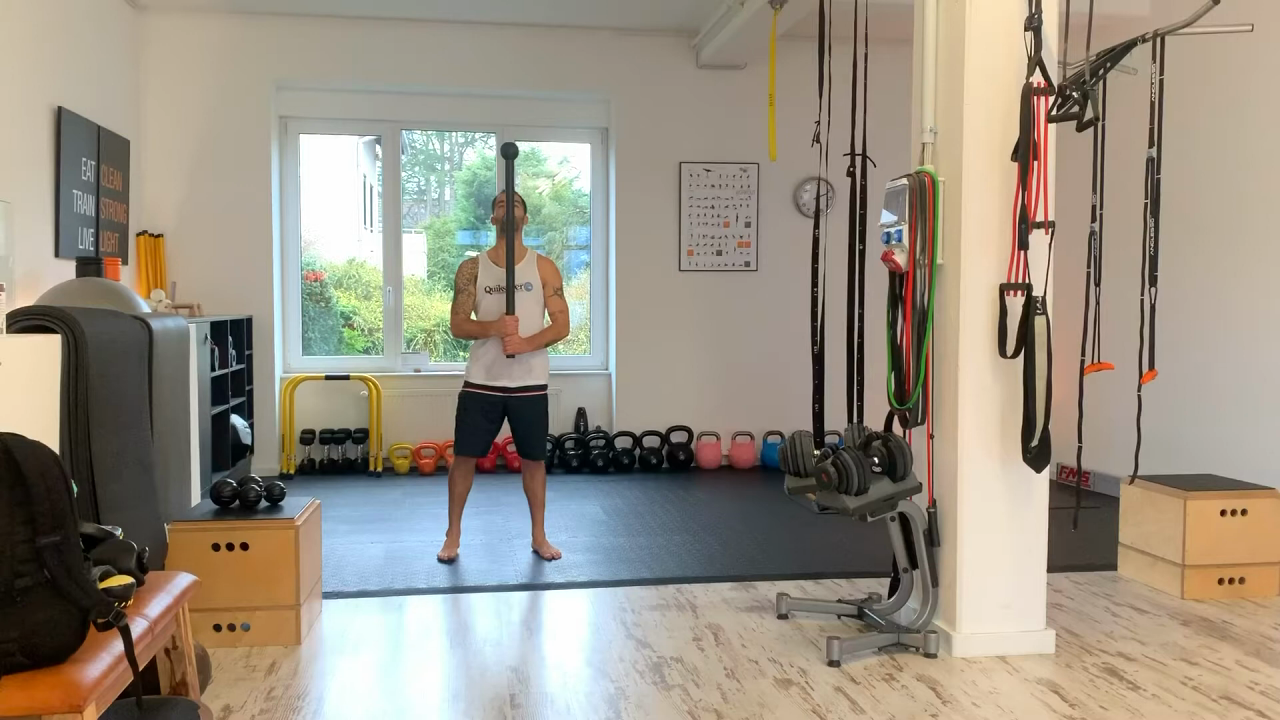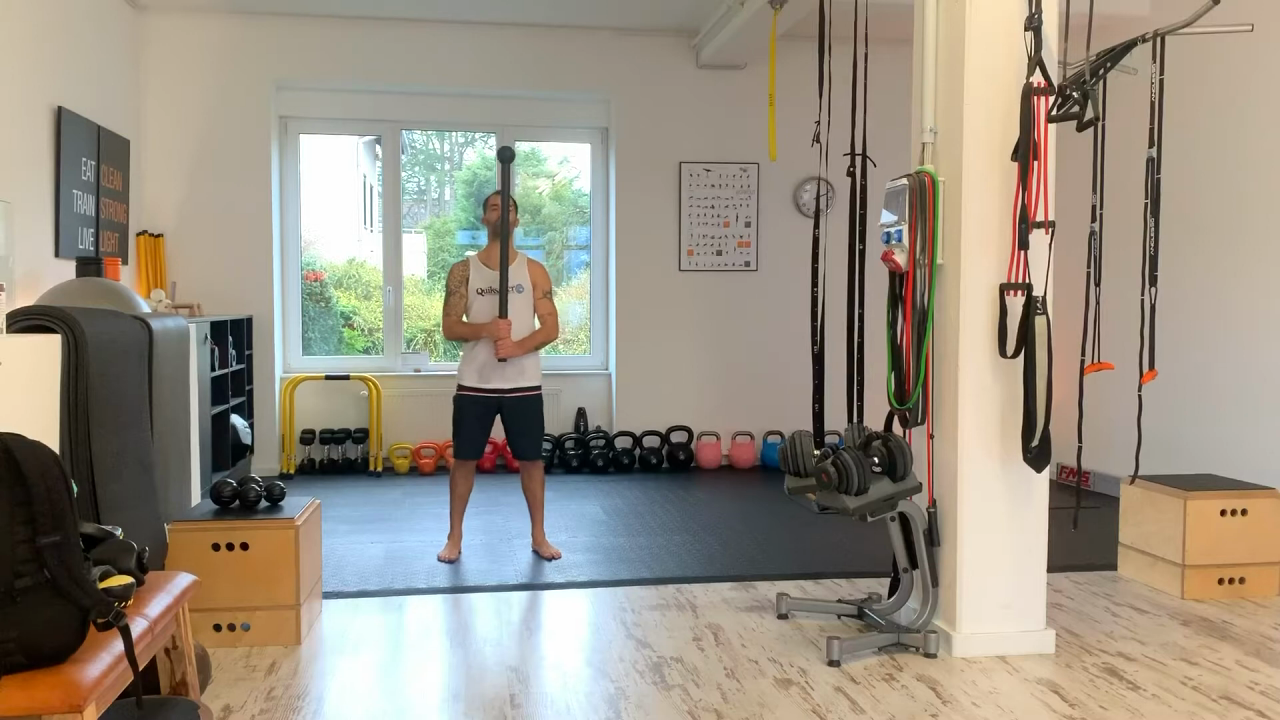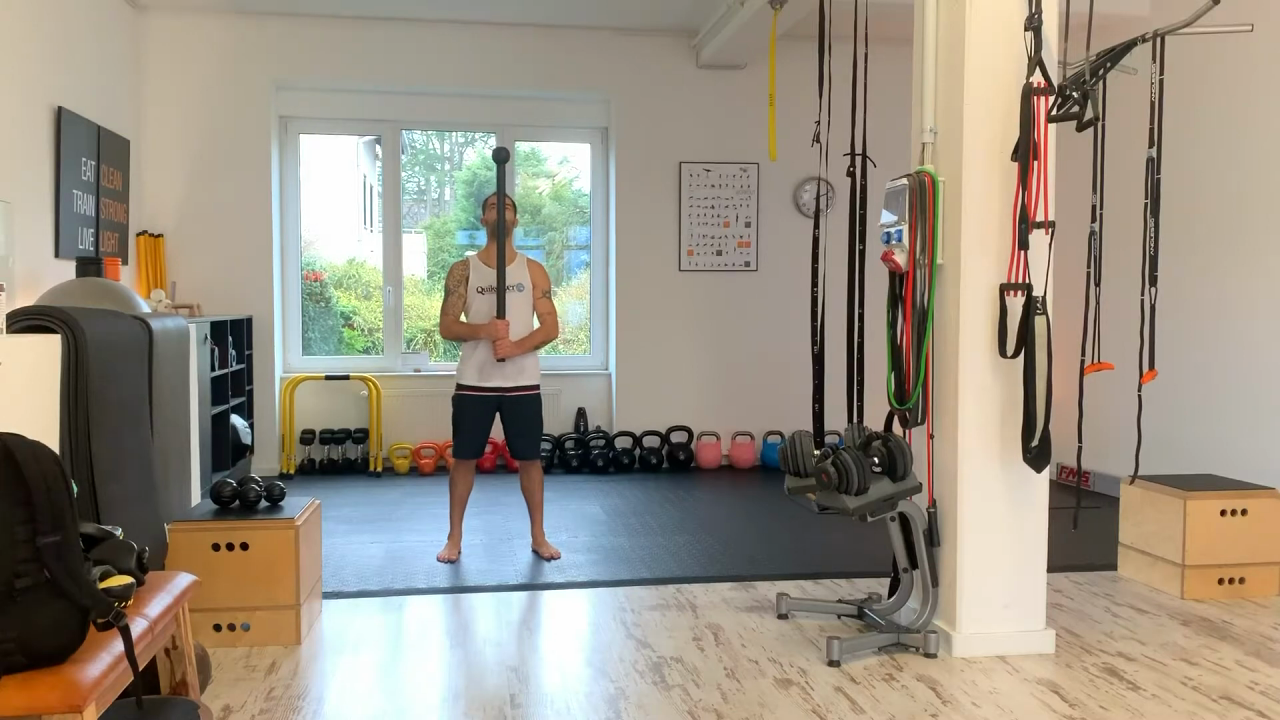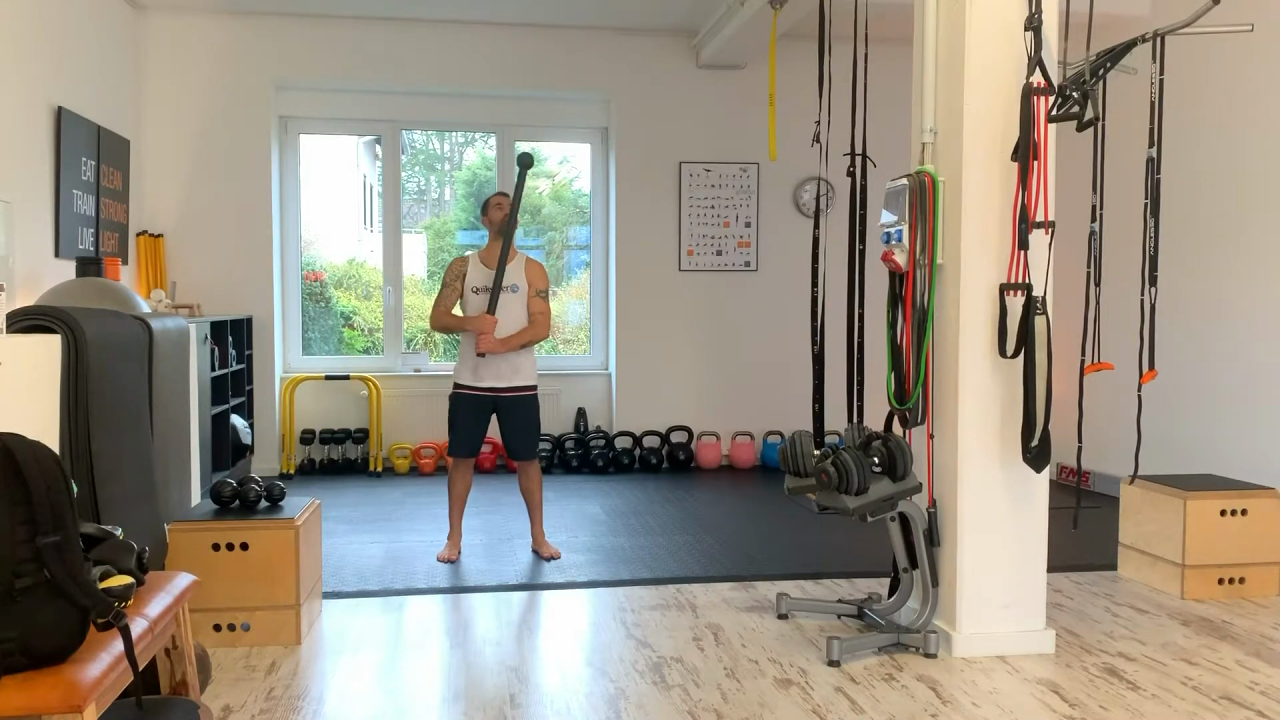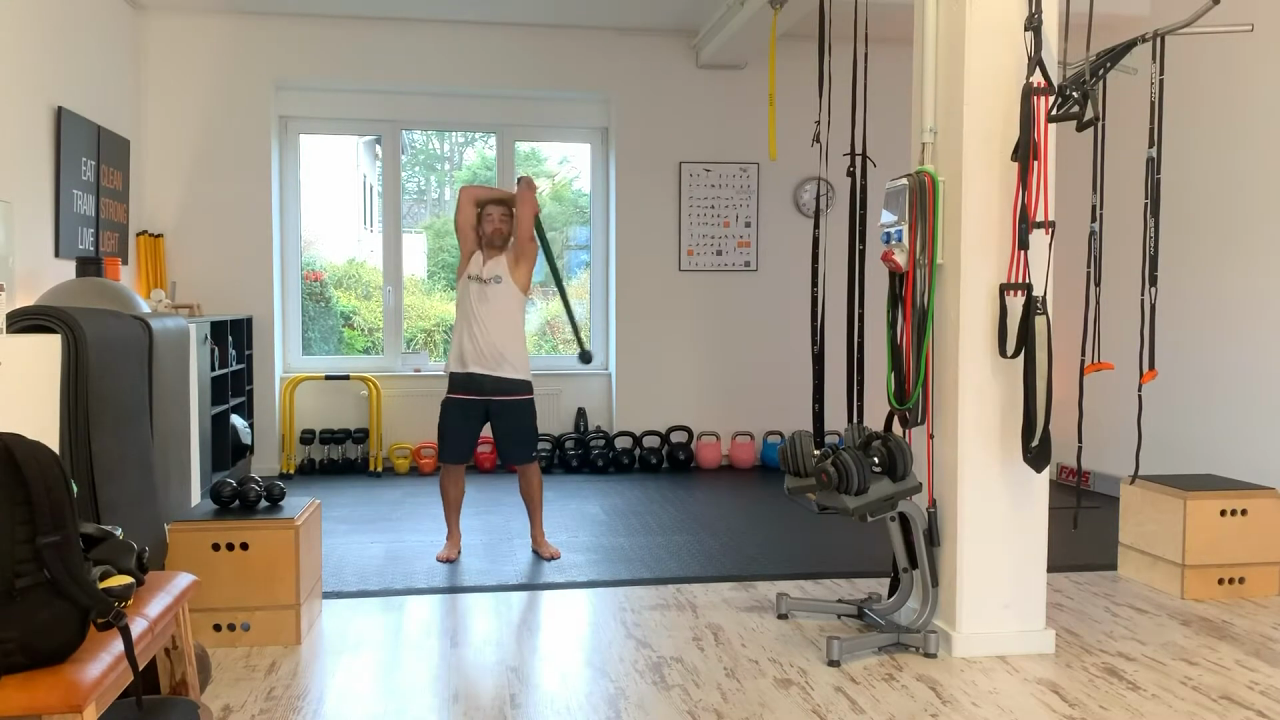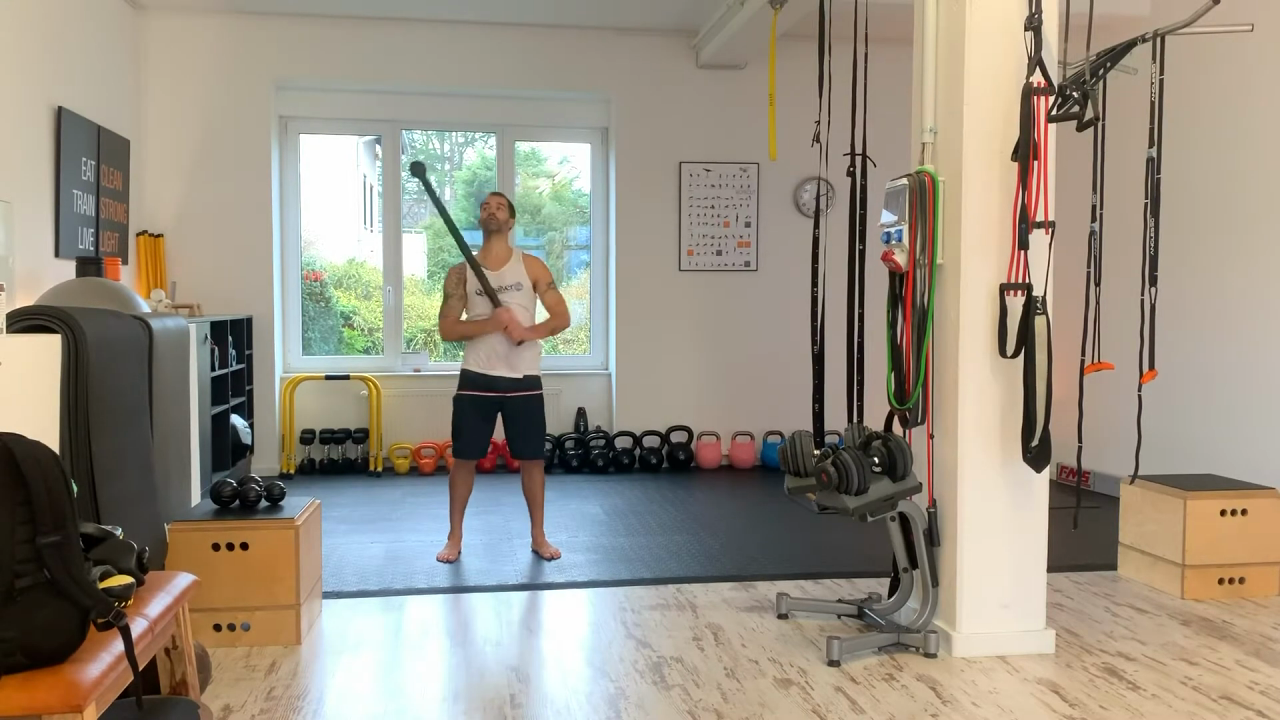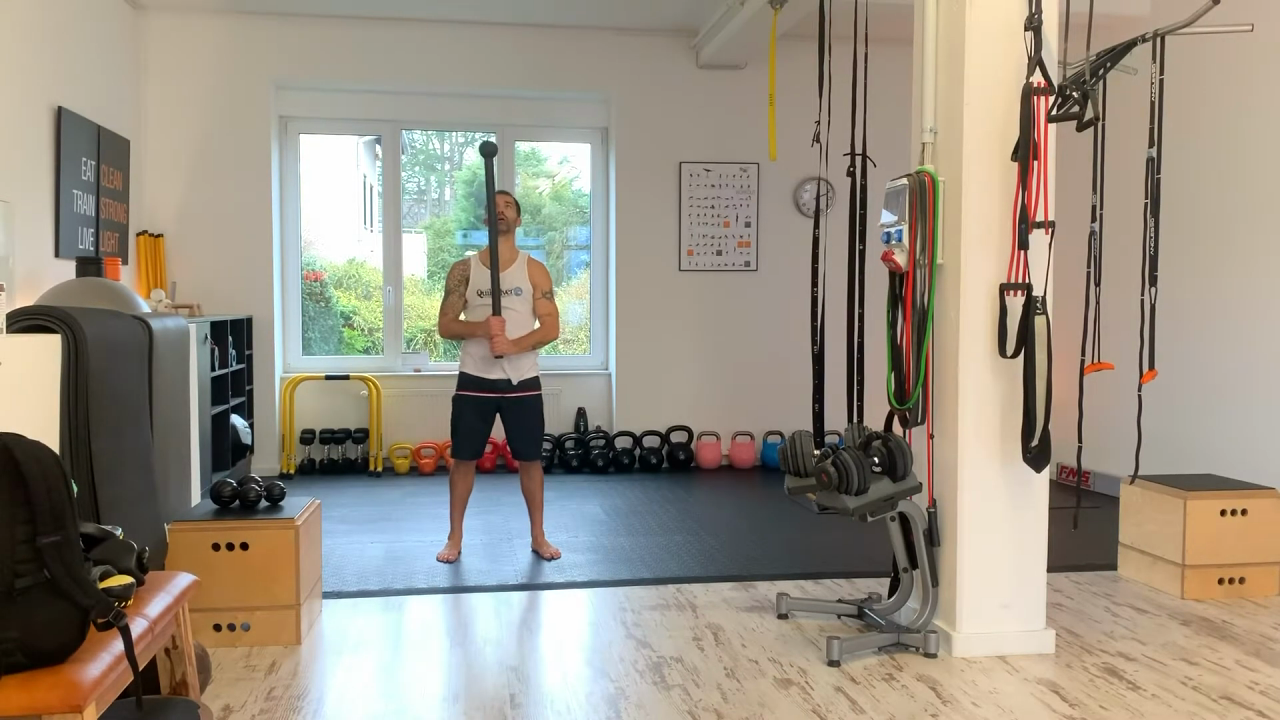
dt=0.7s
person 1, frame 1
left shoulder: (543, 267)
right shoulder: (471, 267)
left elbow: (562, 324)
right elbow: (457, 325)
left wrist: (528, 343)
right wrist: (493, 327)
left hip: (530, 382)
right hip: (482, 381)
left knee: (534, 459)
right knee: (465, 456)
left ankle: (539, 536)
right ankle: (452, 535)
person 1, frame 2
left shoulder: (533, 270)
right shoulder: (463, 270)
left elbow: (551, 327)
right elbow: (449, 327)
left wrist: (519, 346)
right wrist: (486, 330)
left hip: (523, 384)
right hip: (475, 383)
left knee: (531, 459)
right knee: (464, 459)
left ankle: (538, 536)
right ankle: (455, 537)
person 1, frame 3
left shoulder: (533, 270)
right shoulder: (463, 270)
left elbow: (550, 327)
right elbow: (447, 327)
left wrist: (517, 346)
right wrist: (483, 330)
left hip: (522, 382)
right hip: (474, 382)
left knee: (529, 459)
right knee: (464, 459)
left ankle: (538, 536)
right ankle: (454, 538)
person 1, frame 4
left shoulder: (532, 269)
right shoulder: (462, 266)
left elbow: (542, 326)
right elbow: (437, 319)
left wrist: (500, 343)
right wrist: (471, 323)
left hip: (519, 383)
right hip: (470, 382)
left knee: (528, 459)
right knee: (462, 458)
left ankle: (538, 536)
right ankle: (454, 537)
person 1, frame 5
left shoulder: (519, 259)
right shoulder: (469, 256)
left elbow: (528, 201)
right elbow: (467, 194)
left wrist: (523, 194)
right wrist: (507, 195)
left hip: (511, 382)
right hip: (465, 380)
left knee: (525, 462)
right knee: (452, 462)
left ankle: (538, 536)
right ankle: (453, 538)
person 1, frame 6
left shoulder: (530, 265)
right shoulder: (460, 273)
left elbow: (562, 317)
right elbow: (447, 330)
left wrist: (531, 331)
right wrist: (490, 322)
left hip: (523, 379)
right hip: (477, 379)
left knee: (532, 459)
right knee: (465, 459)
left ankle: (538, 536)
right ankle: (454, 537)
person 1, frame 7
left shoulder: (534, 270)
right shoulder: (463, 269)
left elbow: (551, 327)
right elbow: (446, 325)
left wrist: (514, 345)
right wrist: (481, 329)
left hip: (522, 381)
right hip: (475, 381)
left knee: (530, 459)
right knee: (464, 459)
left ankle: (538, 536)
right ankle: (455, 537)
